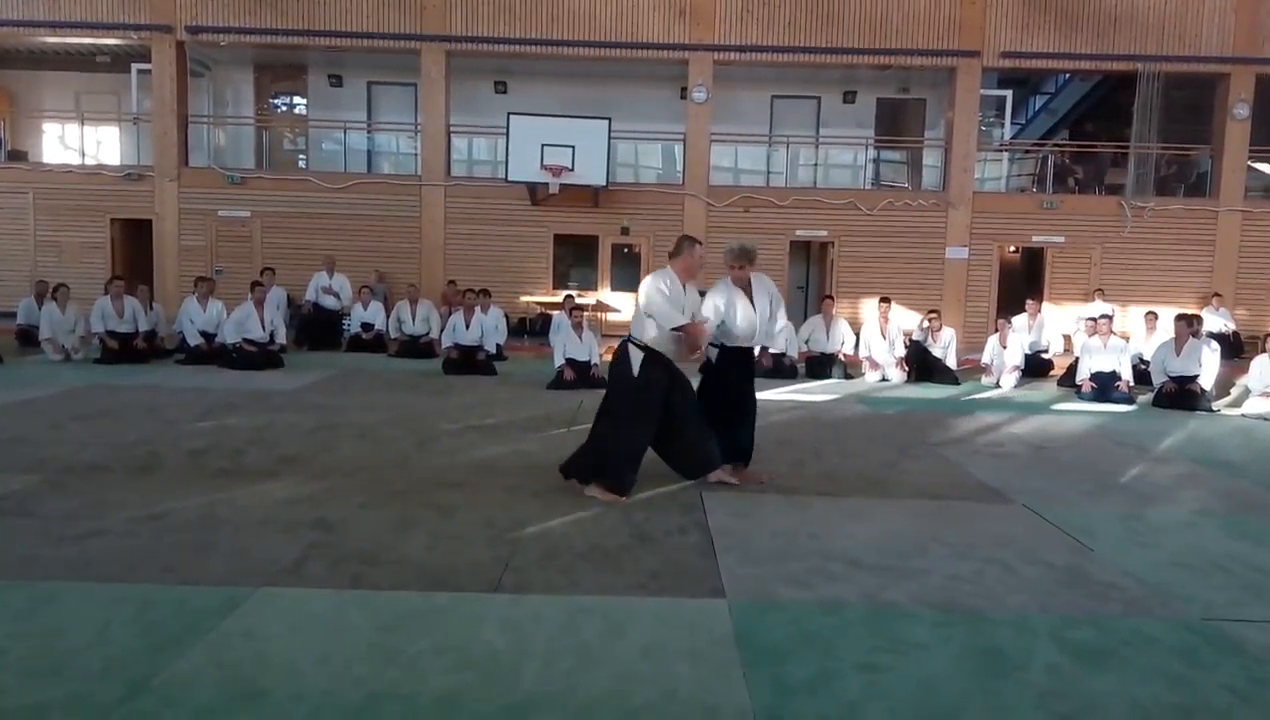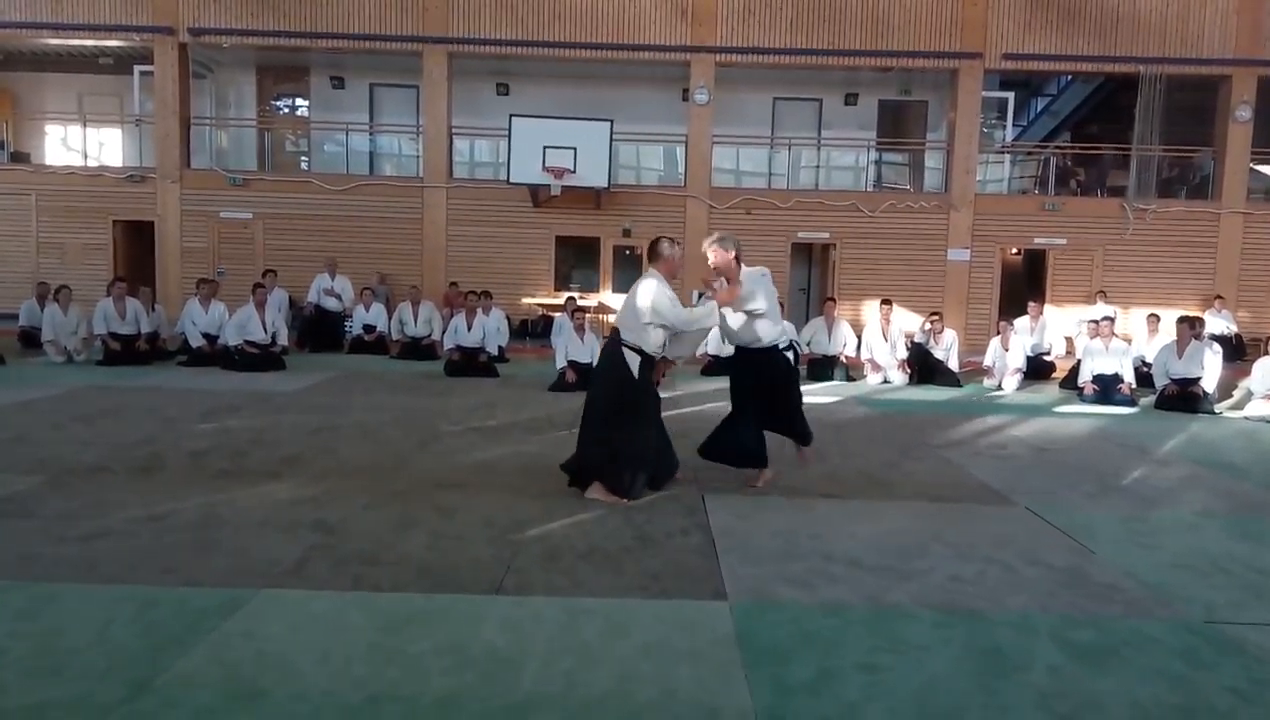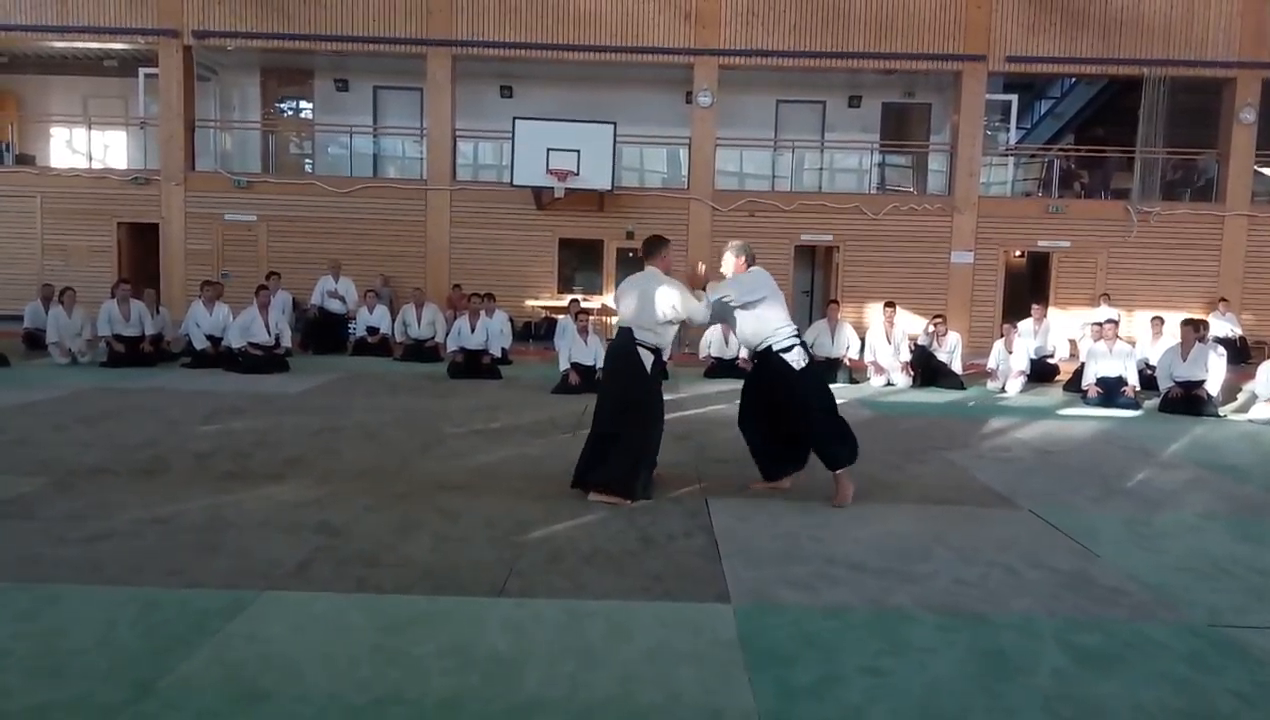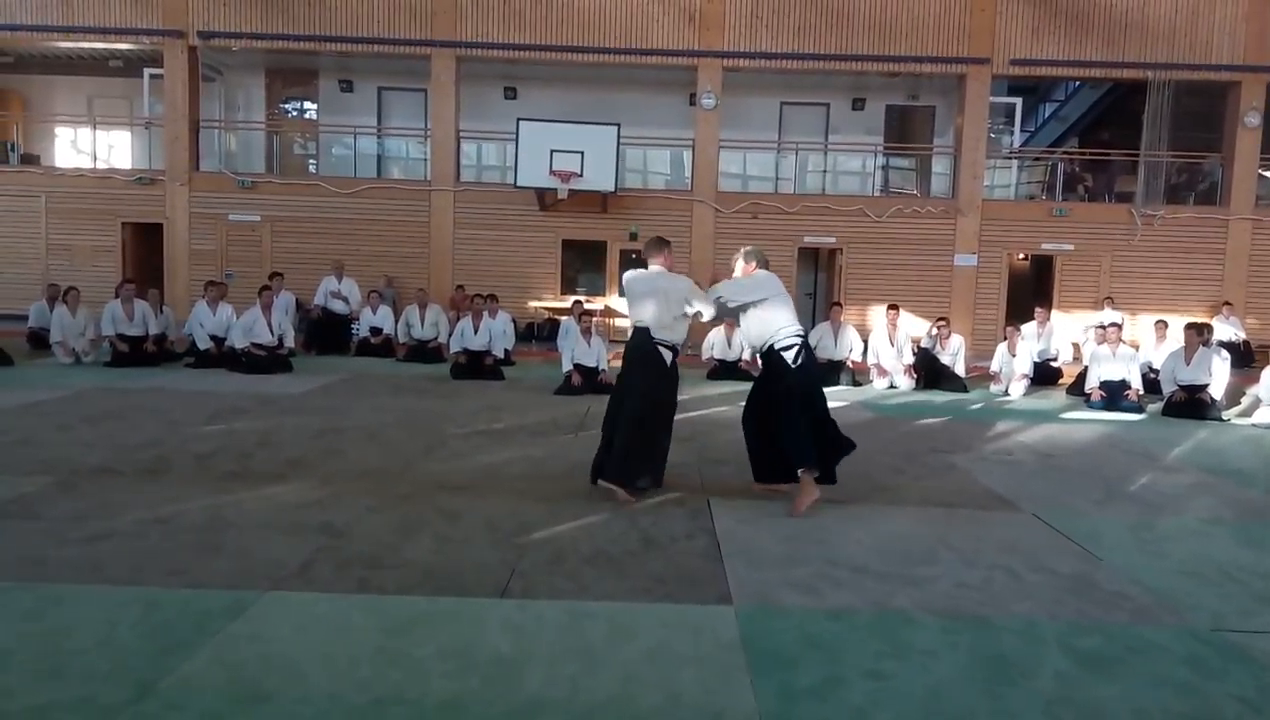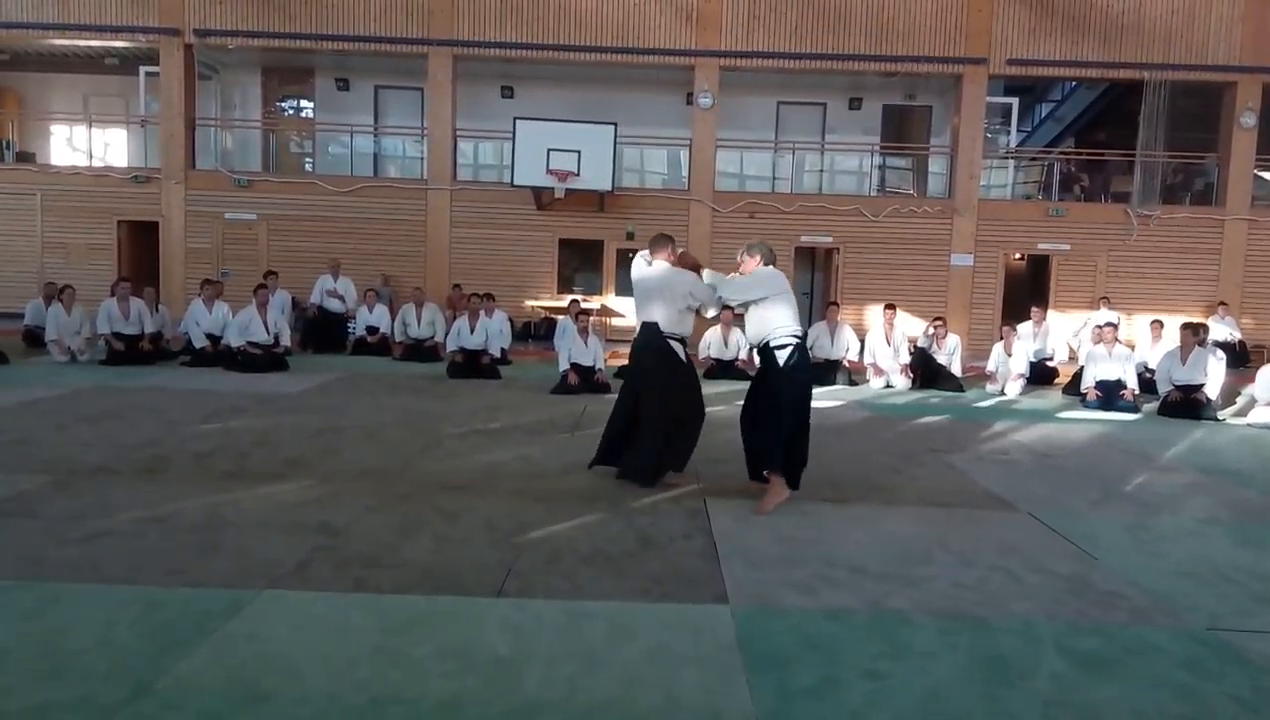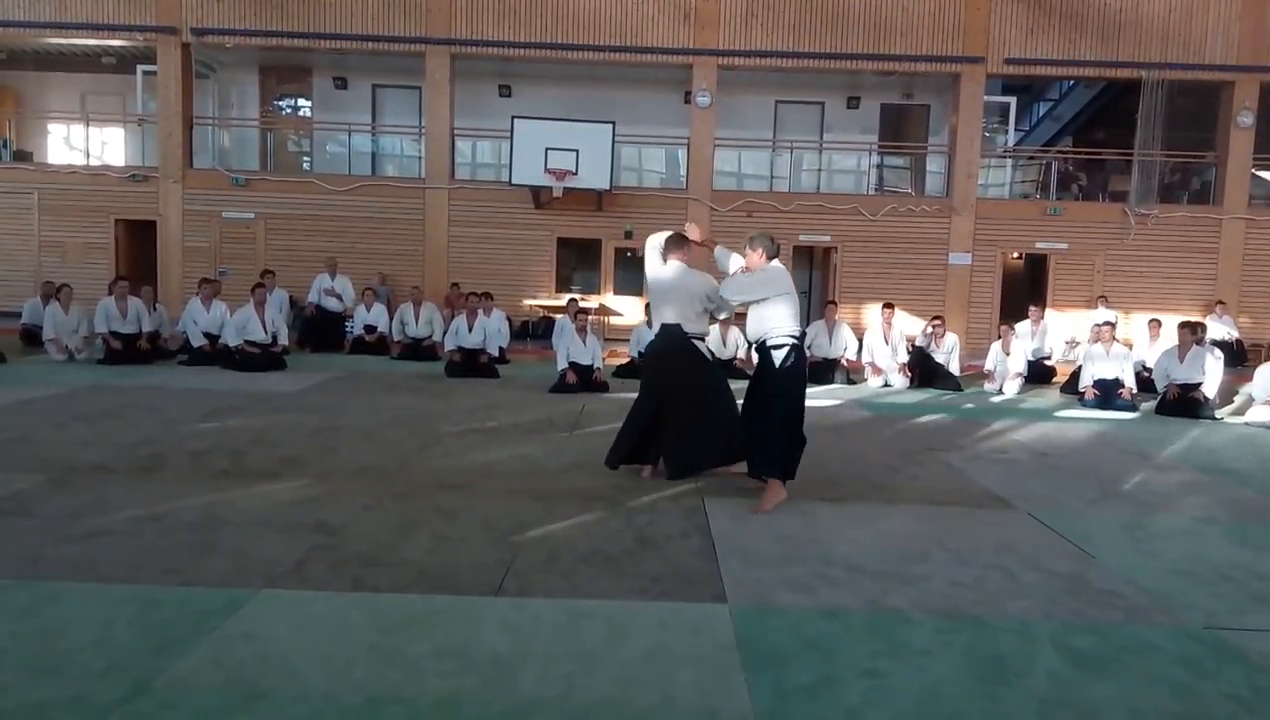
dt=0.2s
person 1, frame 1
left shoulder: (765, 285)
right shoulder: (719, 291)
left elbow: (779, 318)
right elbow: (705, 323)
left wrist: (766, 347)
left hip: (746, 355)
right hip: (725, 357)
left knee: (731, 410)
right knee: (740, 409)
right ankle: (738, 465)
person 1, frame 2
left shoulder: (760, 276)
left elbow: (759, 304)
left hip: (776, 354)
right hip: (745, 358)
left knee: (787, 409)
right knee: (745, 413)
left ankle: (800, 438)
right ankle: (761, 468)
person 1, frame 3
left shoulder: (757, 278)
right shoulder: (736, 291)
left elbow: (718, 294)
right elbow: (715, 312)
left hip: (787, 355)
right hip: (763, 360)
left knee: (810, 416)
right knee: (752, 419)
left ankle: (842, 476)
right ankle: (777, 475)
person 1, frame 4
left shoulder: (764, 280)
right shoulder: (746, 296)
left elbow: (721, 292)
right elbow: (723, 301)
left wrist: (708, 290)
left hip: (790, 354)
right hip: (776, 359)
left knee: (791, 415)
right knee: (756, 418)
left ankle: (807, 483)
right ankle: (777, 477)
person 1, frame 5
left shoulder: (770, 277)
right shoulder: (761, 282)
left elbow: (727, 291)
right elbow: (728, 288)
left wrist: (735, 277)
right wrist: (700, 269)
left hip: (785, 355)
right hip: (776, 356)
left knee: (773, 415)
right knee: (756, 416)
left ankle: (777, 482)
right ankle: (773, 476)
person 1, frame 6
left shoulder: (774, 275)
right shoulder: (768, 276)
left elbow: (729, 291)
right elbow: (734, 264)
left wrist: (736, 277)
right wrist: (709, 243)
left hip: (782, 355)
right hip: (774, 354)
left knee: (770, 416)
right knee: (757, 414)
left ankle: (775, 484)
right ankle: (771, 476)
person 2, frame 1
left shoulder: (690, 291)
right shoulder: (655, 282)
left elbow: (693, 322)
right elbow: (661, 311)
left wrist: (696, 338)
right wrist: (690, 328)
left hip: (661, 361)
right hip: (639, 360)
left knee: (685, 413)
right knee: (628, 422)
left ankle: (708, 469)
right ankle: (600, 481)
person 2, frame 2
left shoulder: (655, 286)
right shoulder: (654, 289)
left elbow: (674, 326)
right elbow: (686, 320)
left wrist: (666, 359)
right wrist: (718, 304)
left hip: (632, 359)
right hip: (627, 361)
left knee: (643, 418)
right knee: (630, 424)
right ankle: (602, 484)
person 2, frame 3
left shoulder: (628, 283)
right shoulder: (670, 288)
right elbow: (701, 316)
right wrist: (696, 289)
left hip: (622, 352)
right hip: (641, 358)
left knee: (639, 419)
right knee: (635, 422)
right ankle: (605, 486)
person 2, frame 4
left shoulder: (632, 279)
right shoulder: (681, 284)
right elbow: (709, 312)
right wrist: (694, 294)
left hip: (636, 349)
right hip: (659, 355)
left knee: (629, 411)
right knee: (650, 418)
left ankle: (612, 471)
right ankle: (620, 478)
person 2, frame 5
left shoulder: (639, 271)
right shoulder: (686, 278)
left elbow: (642, 256)
right elbow: (713, 307)
left wrist: (680, 262)
left hip: (643, 345)
right hip: (669, 349)
left knee: (635, 405)
right knee: (684, 411)
left ankle: (628, 463)
right ankle: (649, 470)
person 2, frame 6
left shoulder: (654, 272)
right shoulder: (701, 280)
left elbow: (653, 242)
right elbow: (723, 309)
left wrist: (678, 237)
left hip: (660, 347)
right hip: (690, 349)
left knee: (652, 404)
right knee: (716, 405)
left ankle: (646, 461)
right ankle: (723, 461)
